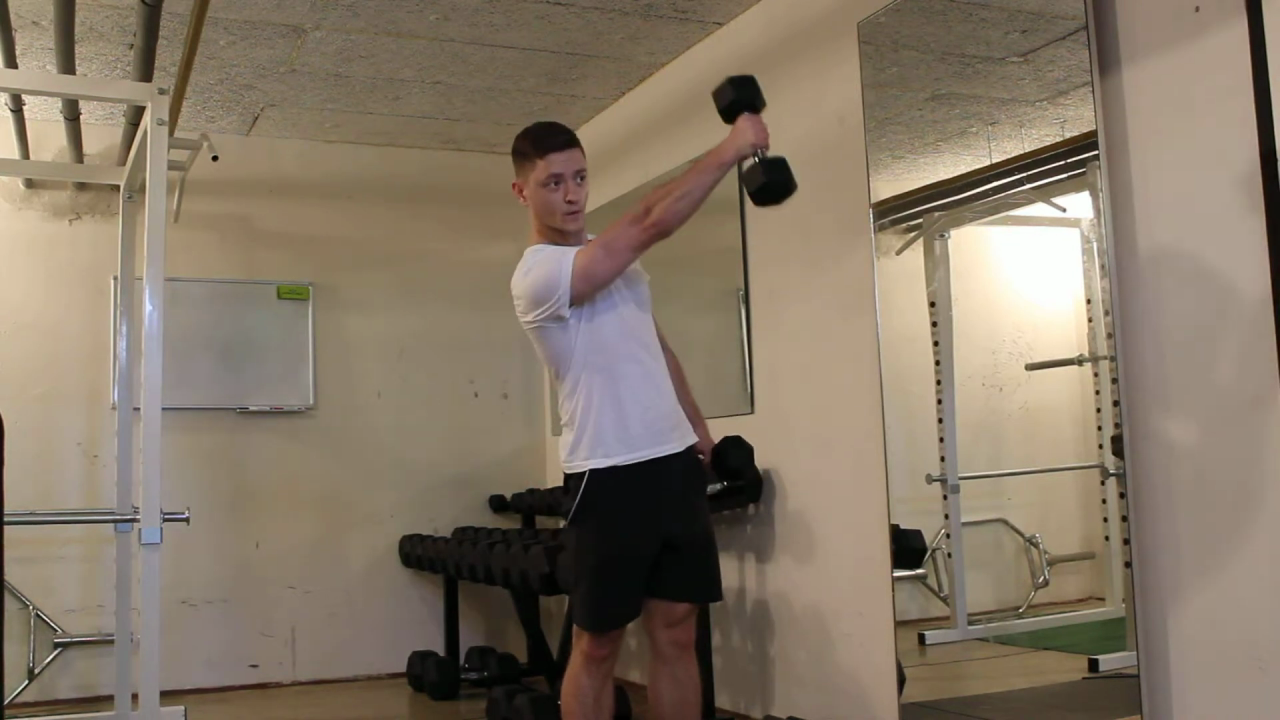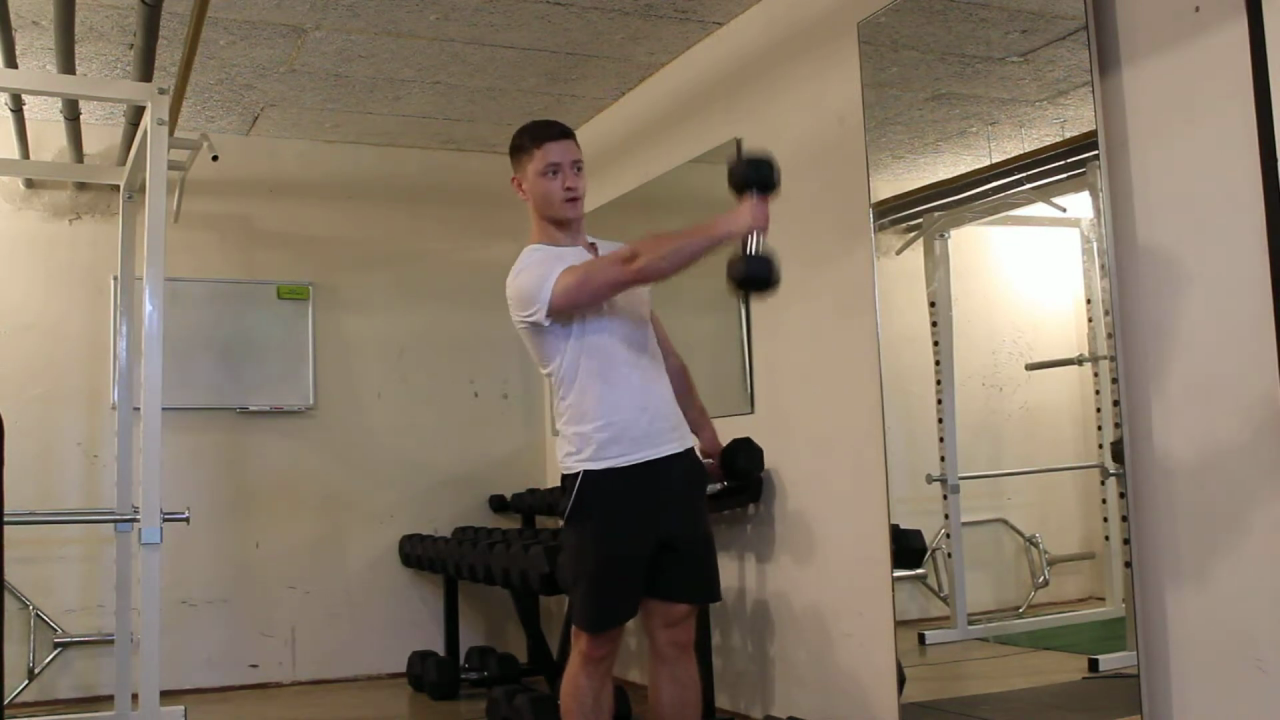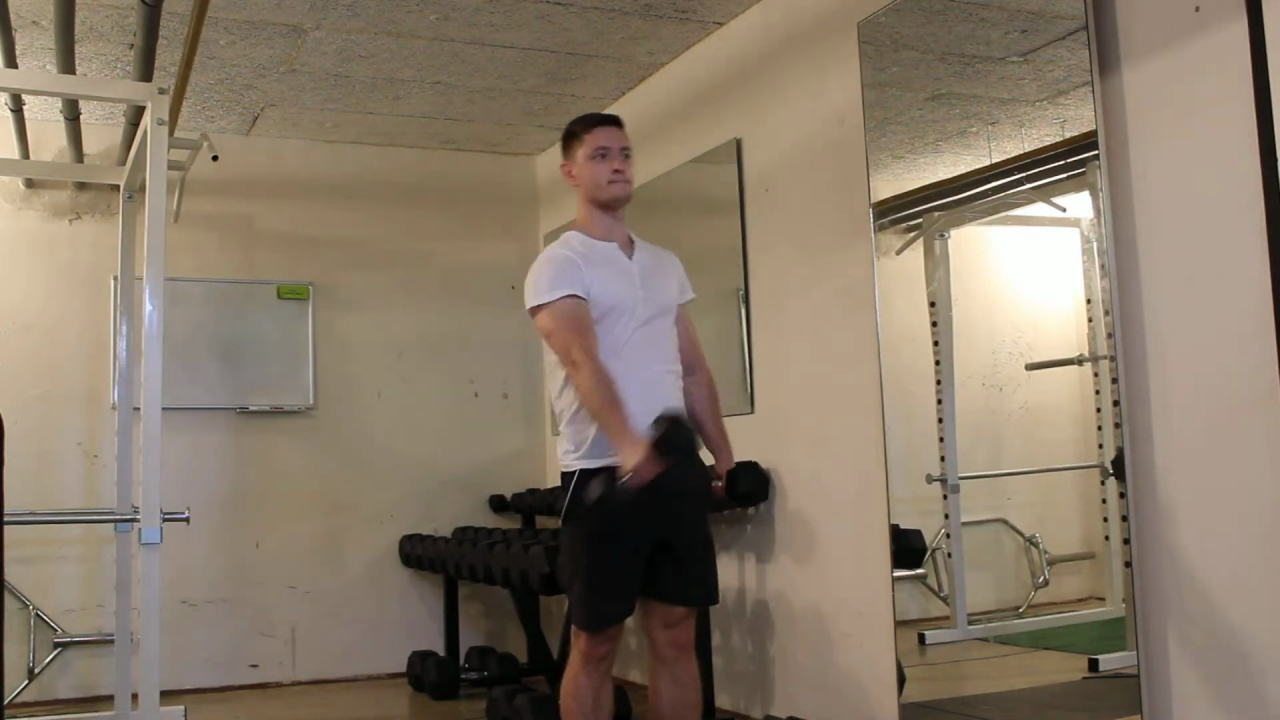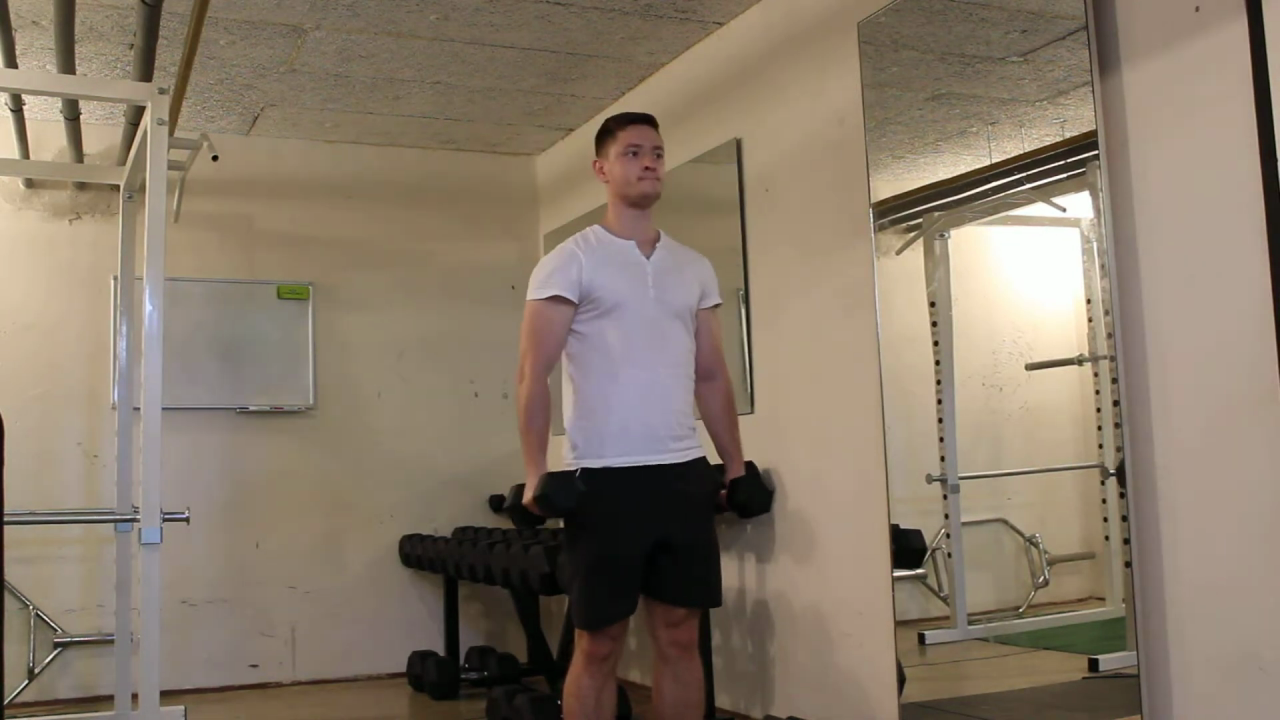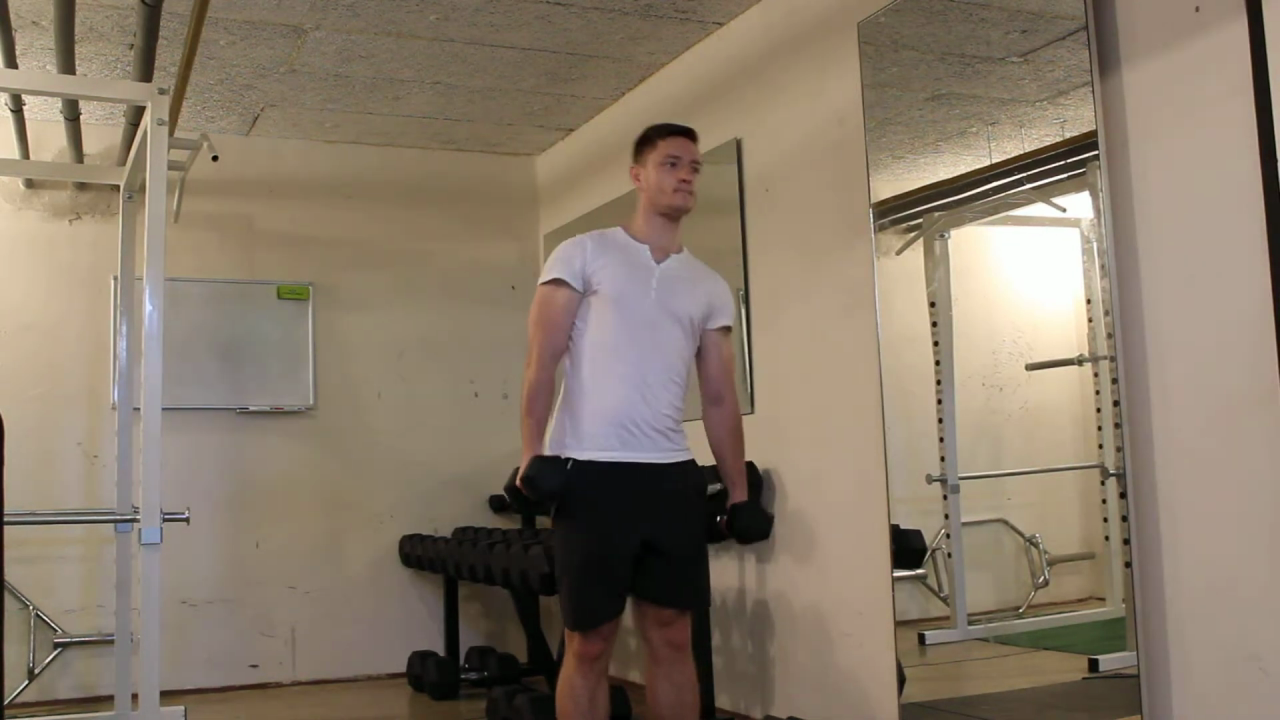
dt=0.4s
person 1, frame 1
left shoulder: (615, 254)
right shoulder: (540, 275)
right elbow: (650, 222)
left wrist: (699, 429)
right wrist: (731, 149)
left hip: (674, 462)
right hip: (609, 477)
left knee: (676, 630)
right knee: (597, 645)
person 1, frame 2
left shoulder: (613, 260)
right shoulder: (532, 277)
right elbow: (636, 264)
left wrist: (707, 434)
right wrist: (727, 225)
left hip: (673, 465)
right hip: (605, 478)
left knee: (676, 633)
right knee: (595, 645)
person 1, frame 3
left shoulder: (665, 263)
right shoulder: (558, 265)
right elbow: (583, 362)
left wrist: (724, 455)
right wrist: (627, 442)
left hip: (675, 471)
right hip: (604, 475)
left knee: (676, 635)
right knee: (596, 644)
person 1, frame 4
left shoulder: (695, 268)
right shoulder: (571, 261)
right elbow: (534, 374)
left wrist: (735, 462)
right wrist: (535, 473)
left hip: (684, 475)
right hip: (606, 479)
left knee: (680, 637)
right knee: (599, 644)
person 1, frame 5
left shoulder: (709, 286)
right shoulder: (584, 253)
left elbow: (719, 397)
right elbow: (542, 362)
left wrist: (739, 488)
right wrist: (531, 455)
left hip: (672, 476)
right hip: (593, 474)
left knee: (672, 637)
right knee: (589, 644)
